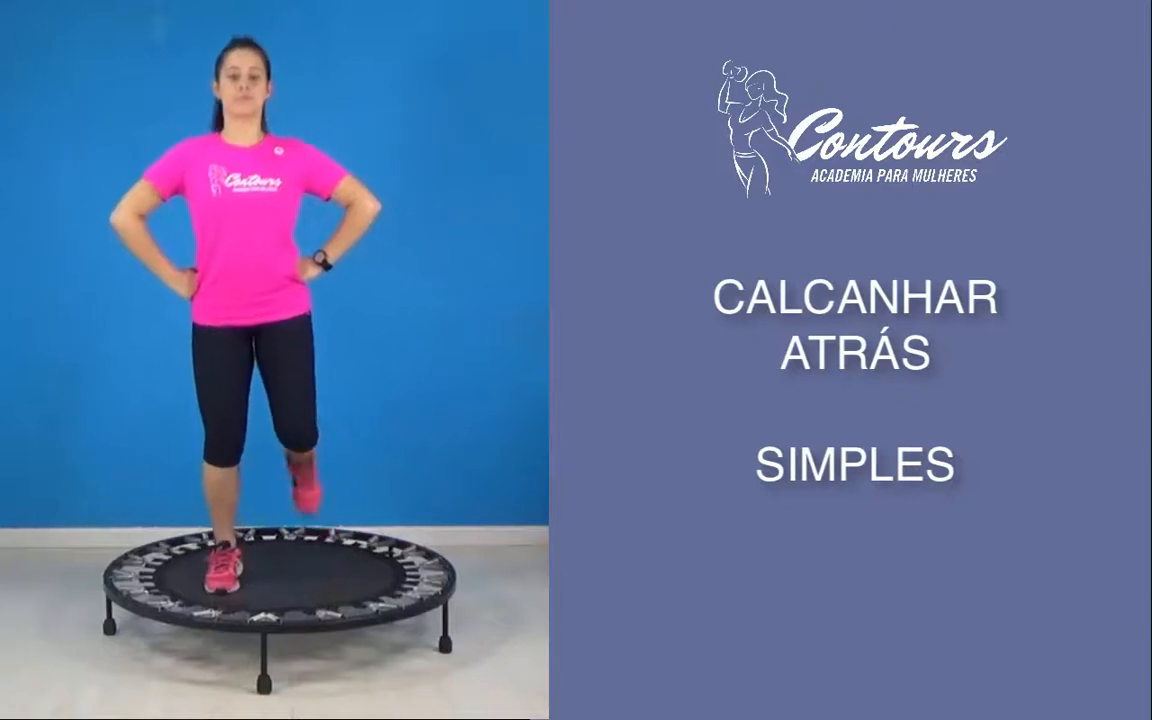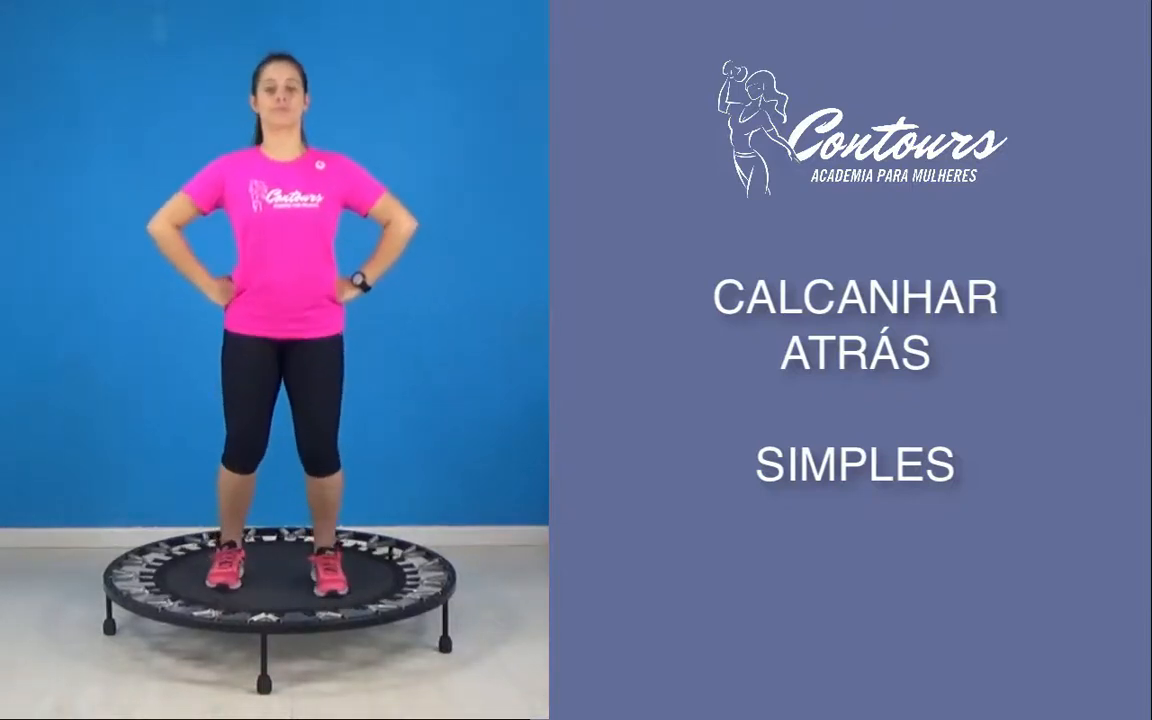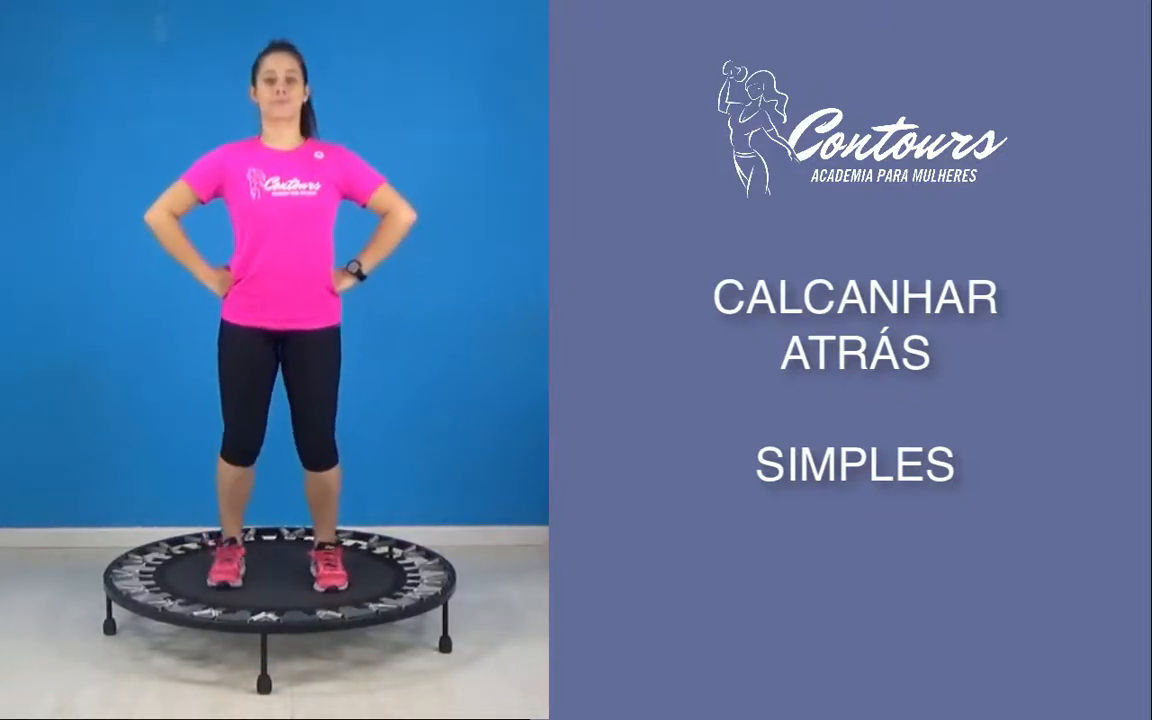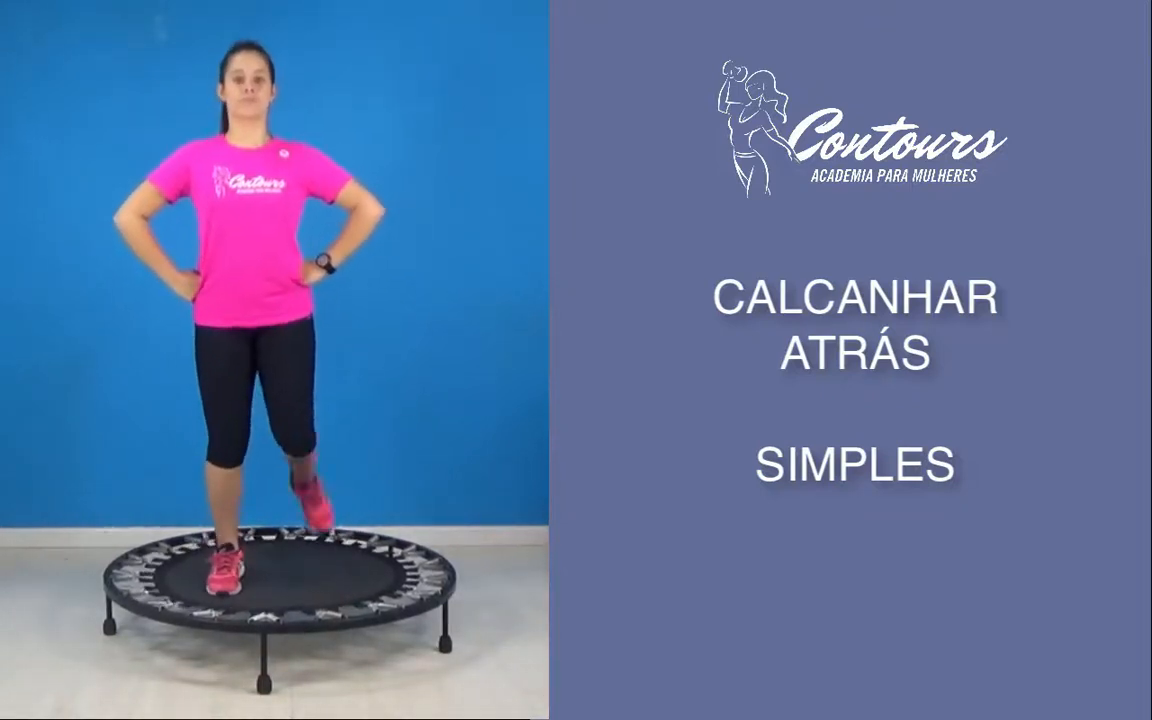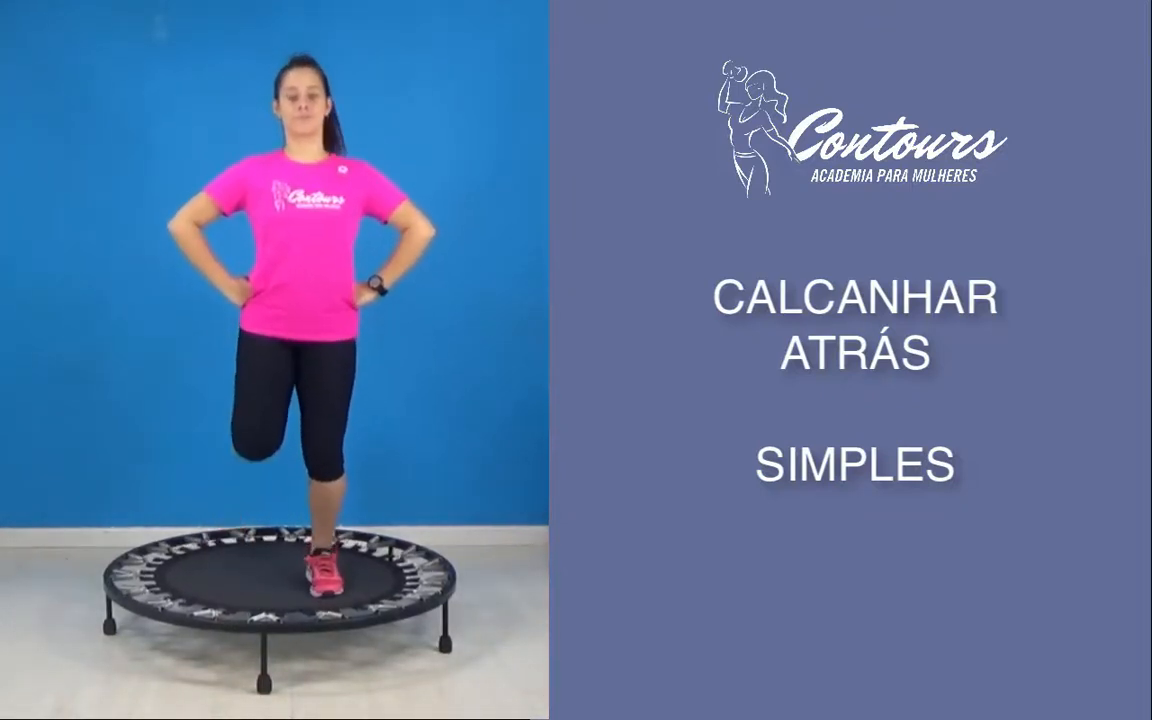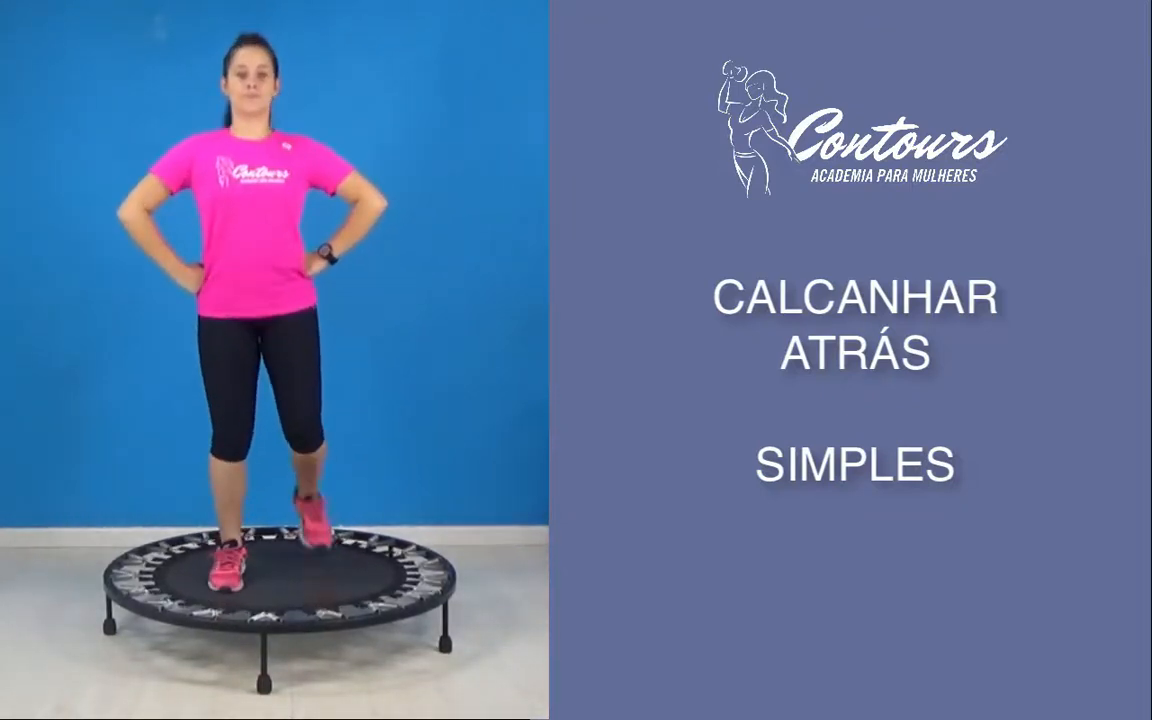
dt=0.7s
person 1, frame 1
left shoulder: (296, 157)
right shoulder: (189, 156)
left elbow: (365, 204)
right elbow: (125, 216)
left wrist: (321, 261)
right wrist: (174, 277)
left hip: (286, 315)
right hip: (216, 321)
left knee: (297, 430)
right knee: (222, 440)
left ankle: (298, 467)
right ankle: (224, 549)
person 1, frame 2
left shoulder: (337, 171)
right shoulder: (229, 169)
left elbow: (402, 224)
right elbow: (162, 226)
left wrist: (359, 282)
right wrist: (211, 286)
left hip: (318, 333)
right hip: (249, 333)
left knee: (320, 450)
right knee: (243, 447)
left ankle: (327, 550)
right ankle: (229, 549)
person 1, frame 3
left shoulder: (335, 161)
right shoulder: (229, 160)
left elbow: (401, 214)
right elbow: (160, 215)
left wrist: (355, 271)
right wrist: (209, 276)
left hip: (315, 325)
right hip: (245, 323)
left knee: (317, 443)
right knee: (241, 440)
left ankle: (326, 548)
right ankle: (230, 545)
person 1, frame 4
left shoulder: (300, 160)
right shoulder: (194, 158)
left elbow: (369, 209)
right elbow: (128, 217)
left wrist: (323, 266)
right wrist: (176, 279)
left hip: (288, 319)
right hip: (219, 323)
left knee: (294, 433)
right knee: (225, 441)
left ankle: (308, 483)
right ankle: (227, 551)
person 1, frame 5
left shoulder: (357, 176)
right shoulder: (252, 172)
left elbow: (420, 230)
right elbow: (183, 224)
left wrist: (375, 287)
right wrist: (228, 284)
left hip: (333, 335)
right hip: (264, 331)
left knee: (324, 452)
right knee: (255, 442)
left ankle: (323, 553)
right ankle: (254, 420)
person 1, frame 6
left shoulder: (303, 152)
right shoulder: (197, 151)
left elbow: (371, 201)
right elbow: (132, 211)
left wrist: (325, 257)
right wrist: (181, 272)
left hip: (291, 310)
right hip: (221, 314)
left knee: (304, 427)
right knee: (231, 433)
left ankle: (308, 496)
right ankle: (230, 547)
